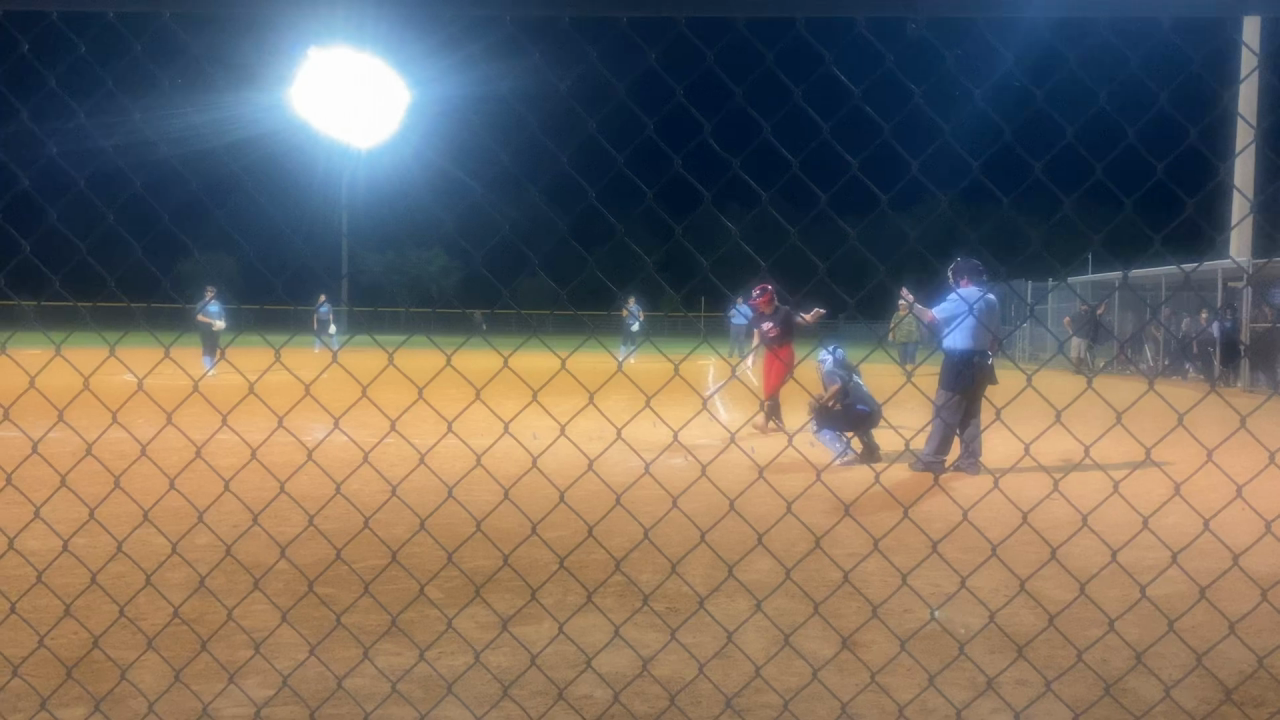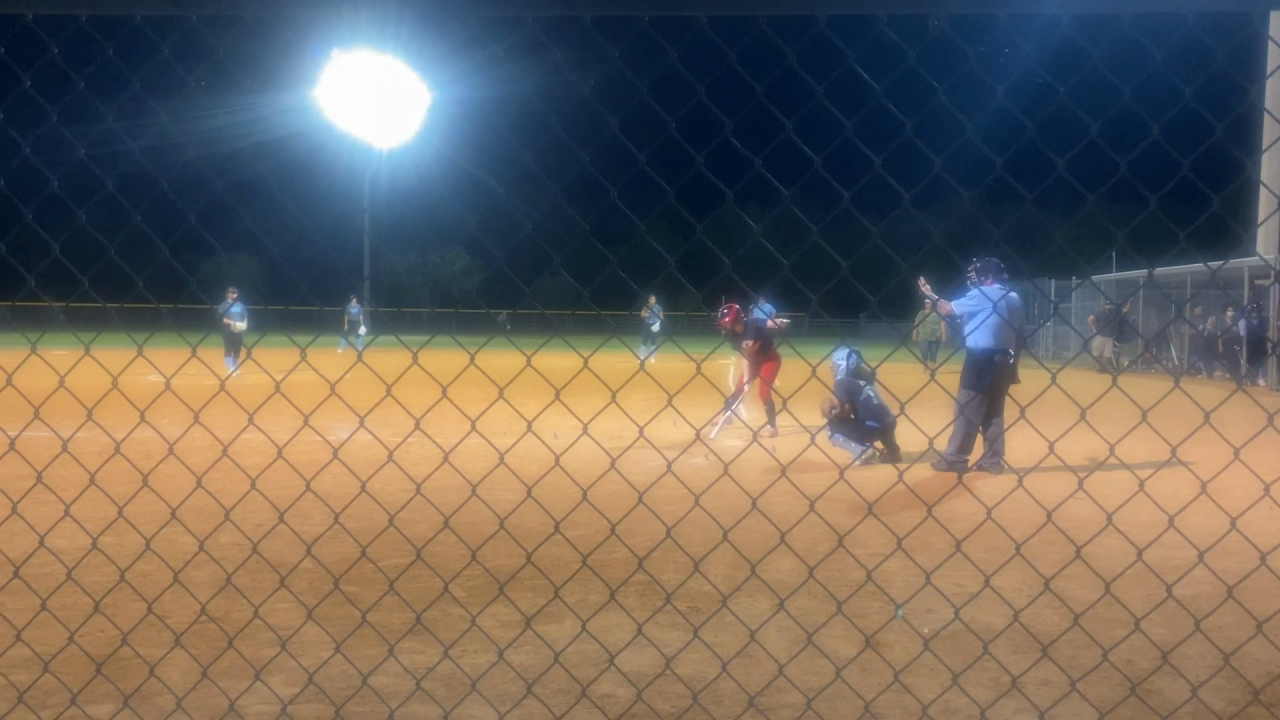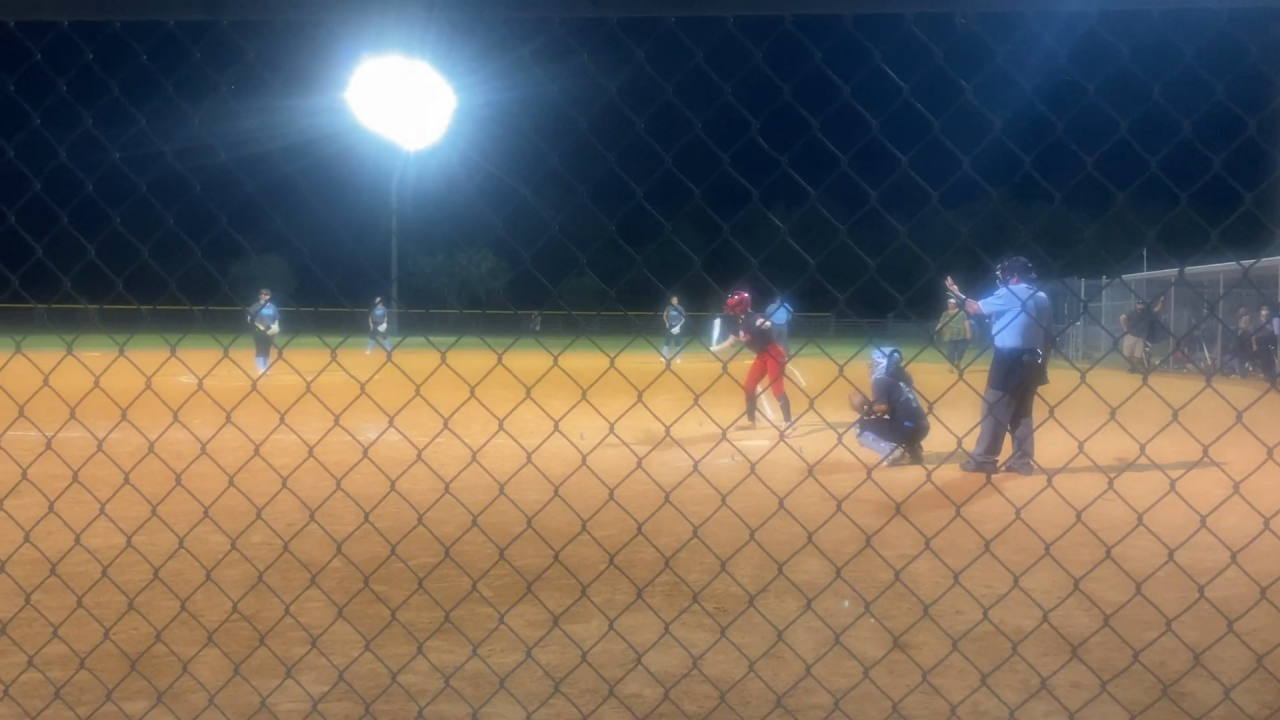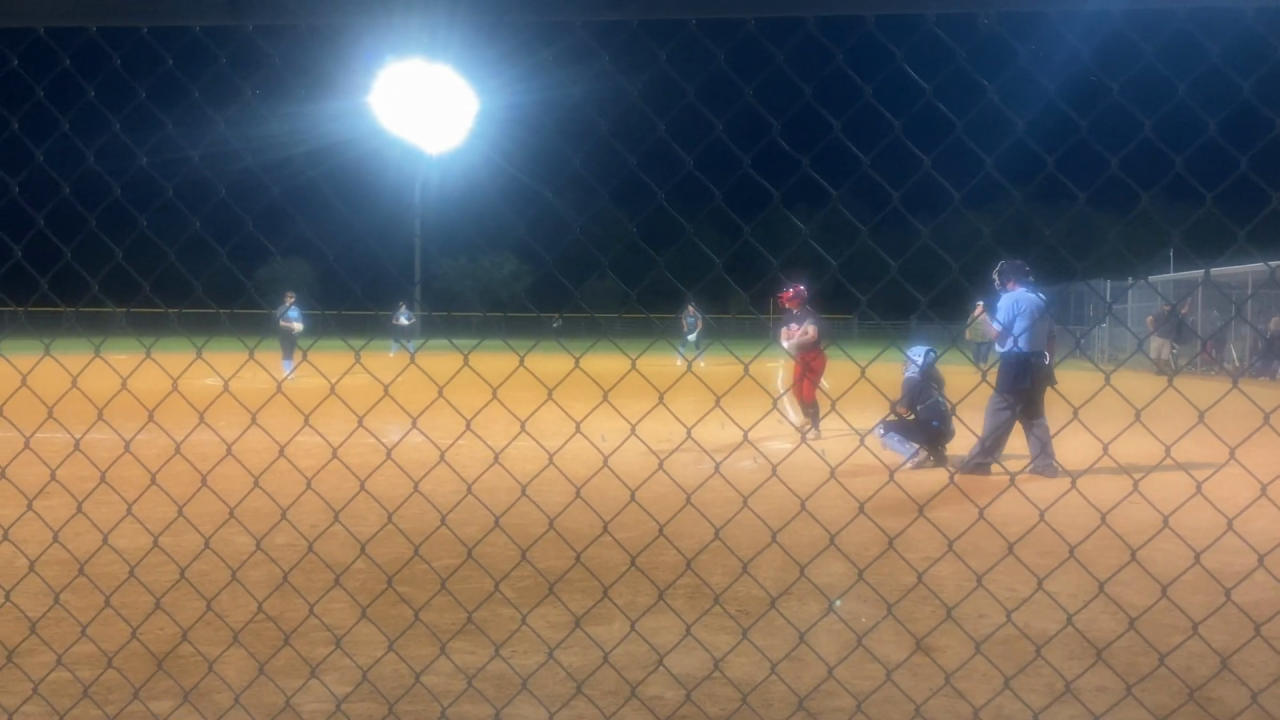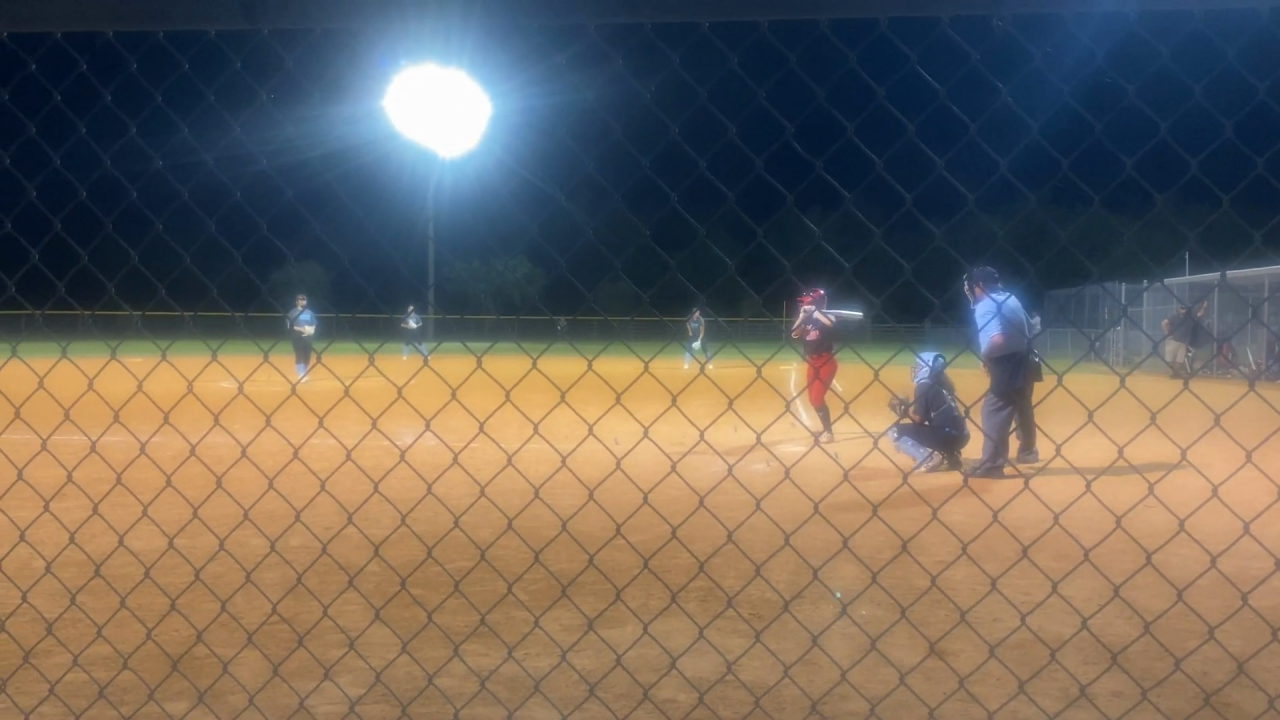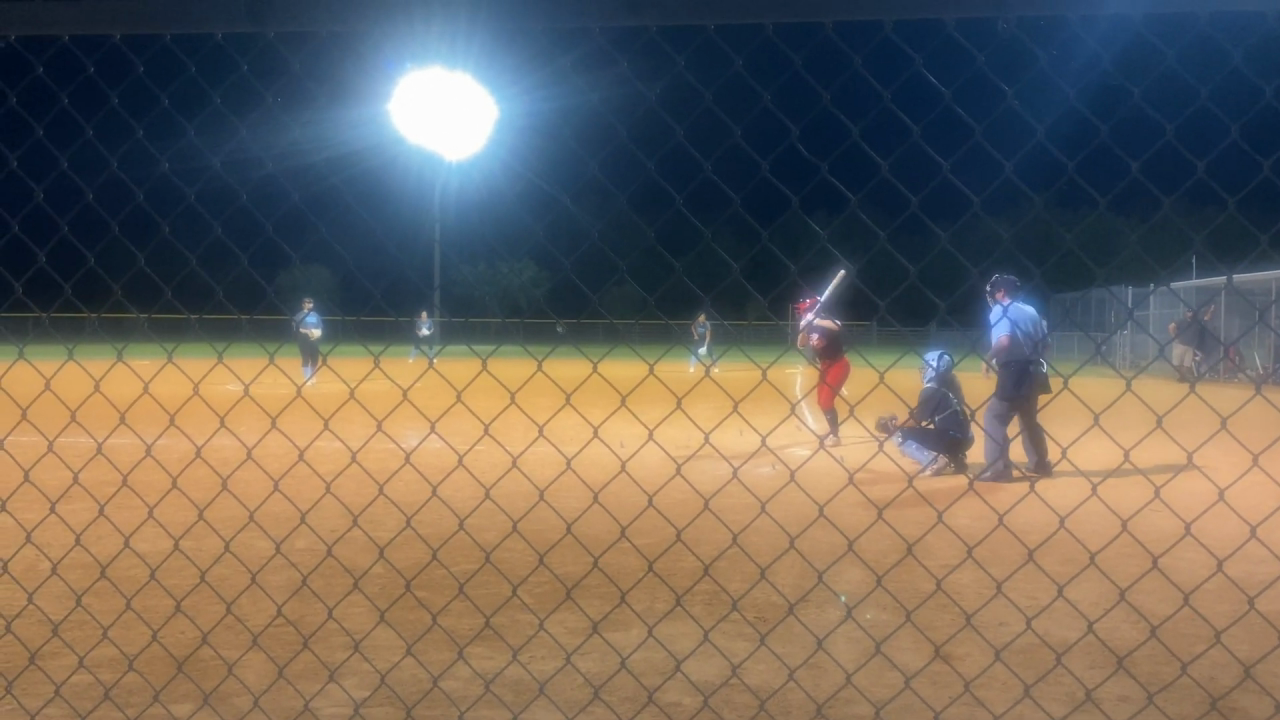
dt=0.7s
person 1, frame 1
left shoulder: (961, 296)
right shoulder: (991, 300)
left elbow: (930, 318)
right elbow: (994, 338)
left wrist: (912, 303)
left hip: (959, 361)
right hip: (980, 362)
left knee: (945, 411)
right knee: (971, 413)
left ankle: (932, 459)
right ankle: (970, 460)
person 1, frame 2
left shoulder: (982, 294)
right shoulder: (1015, 299)
left elbow: (947, 309)
right elbow: (1020, 336)
left wrist: (931, 295)
right wrist: (1013, 362)
left hip: (981, 361)
right hip: (1004, 361)
left knee: (967, 410)
right knee: (994, 412)
left ankle: (955, 458)
right ankle: (993, 459)
person 1, frame 3
left shoulder: (1009, 293)
right shoulder: (1043, 299)
left elbow: (975, 309)
right elbow: (1049, 337)
left wrist: (957, 294)
right wrist: (1042, 363)
left hip: (1009, 360)
right hip: (1032, 361)
left knee: (995, 410)
right knee: (1022, 412)
left ankle: (984, 459)
right ankle: (1022, 460)
person 1, frame 4
left shoulder: (1010, 299)
right shoulder: (1041, 299)
left elbow: (996, 334)
right elbow: (1050, 336)
left wrist: (985, 317)
right wrist: (1045, 360)
left hip: (1015, 365)
right hip: (1038, 364)
left knee: (998, 413)
right knee: (1034, 415)
left ankle: (980, 461)
right ankle: (1045, 463)
person 1, frame 5
left shoulder: (985, 306)
right shoulder: (1012, 299)
left elbow: (997, 340)
right elbow: (1028, 329)
left wrist: (985, 357)
left hip: (1007, 367)
right hip: (1026, 363)
left knee: (994, 414)
right knee: (1023, 410)
left ankle: (992, 465)
right ankle: (1027, 451)
person 1, frame 6
left shoulder: (1000, 310)
right shoulder: (1031, 311)
left elbow: (1004, 341)
right elbow: (1044, 344)
left wrist: (988, 360)
left hip: (1014, 373)
right hip: (1034, 372)
left knee: (994, 418)
right knee: (1029, 419)
left ankle: (998, 469)
right ankle: (1041, 464)
